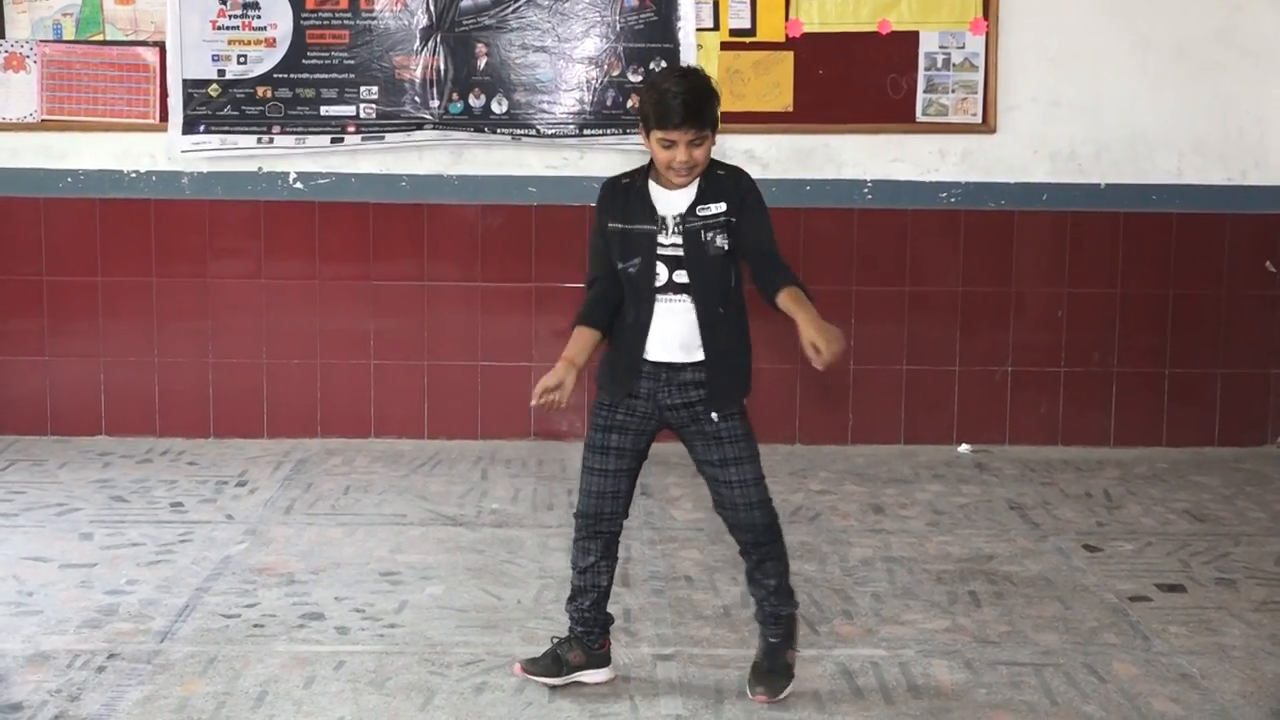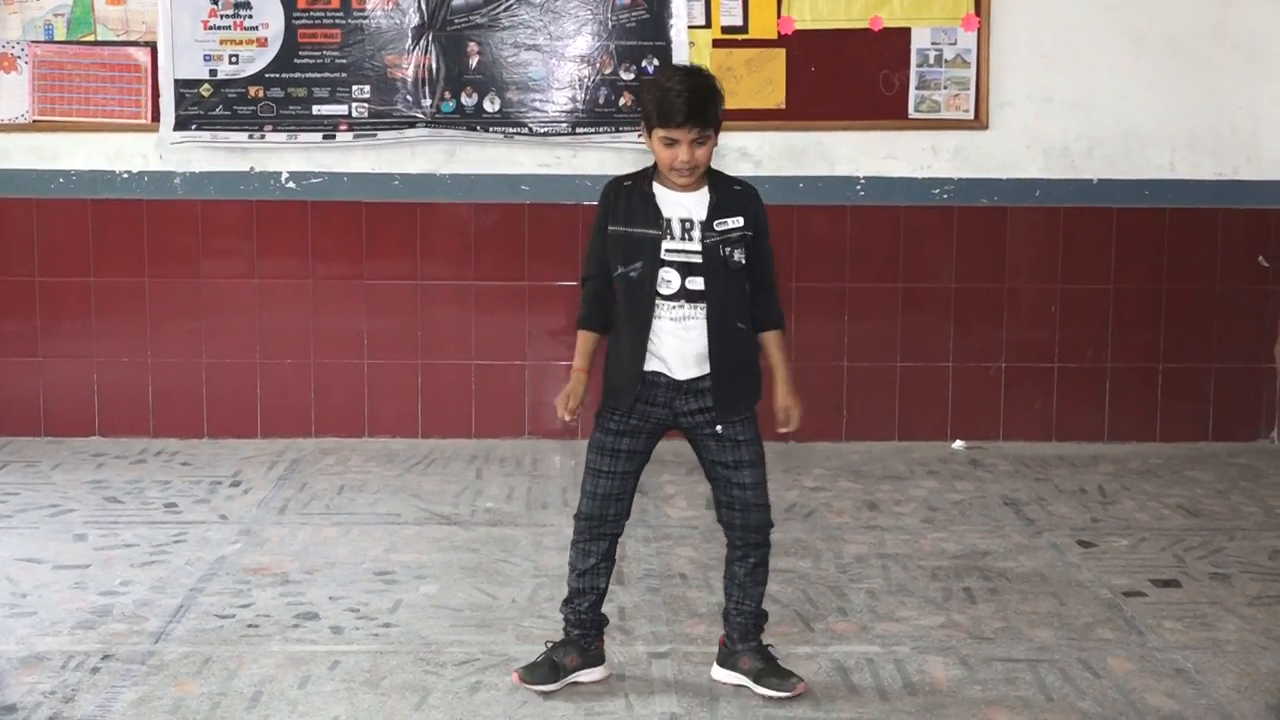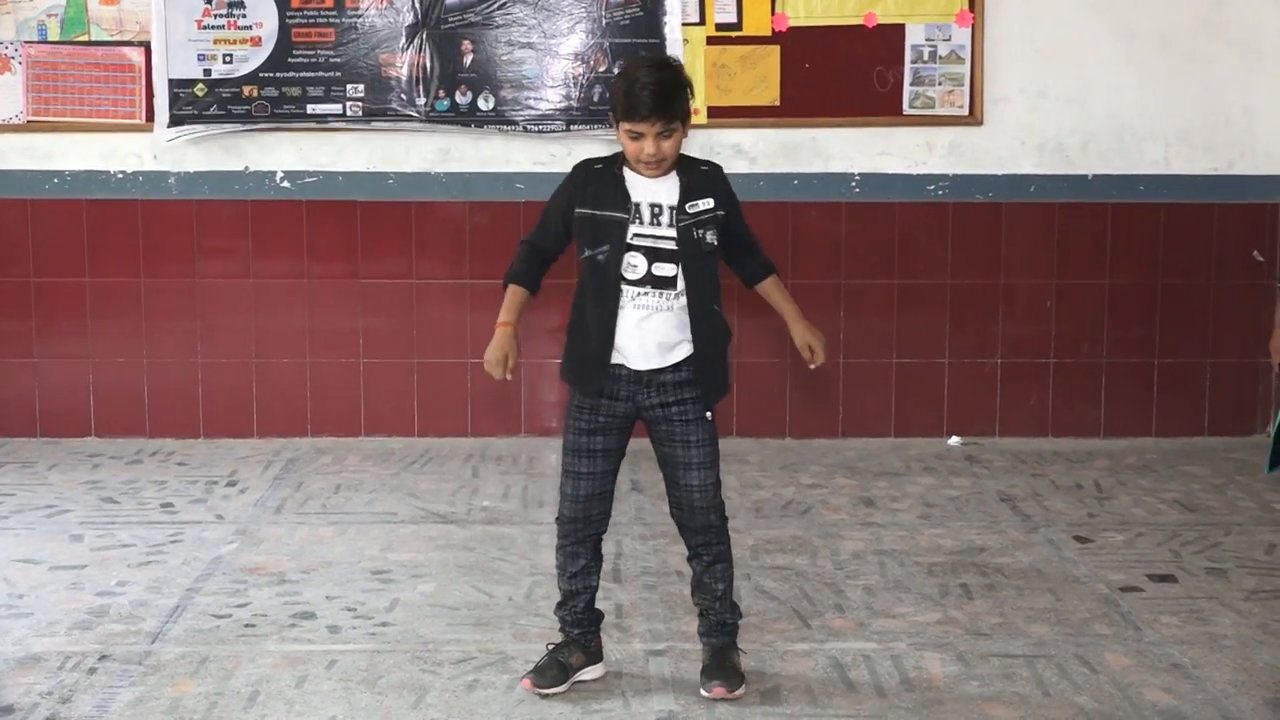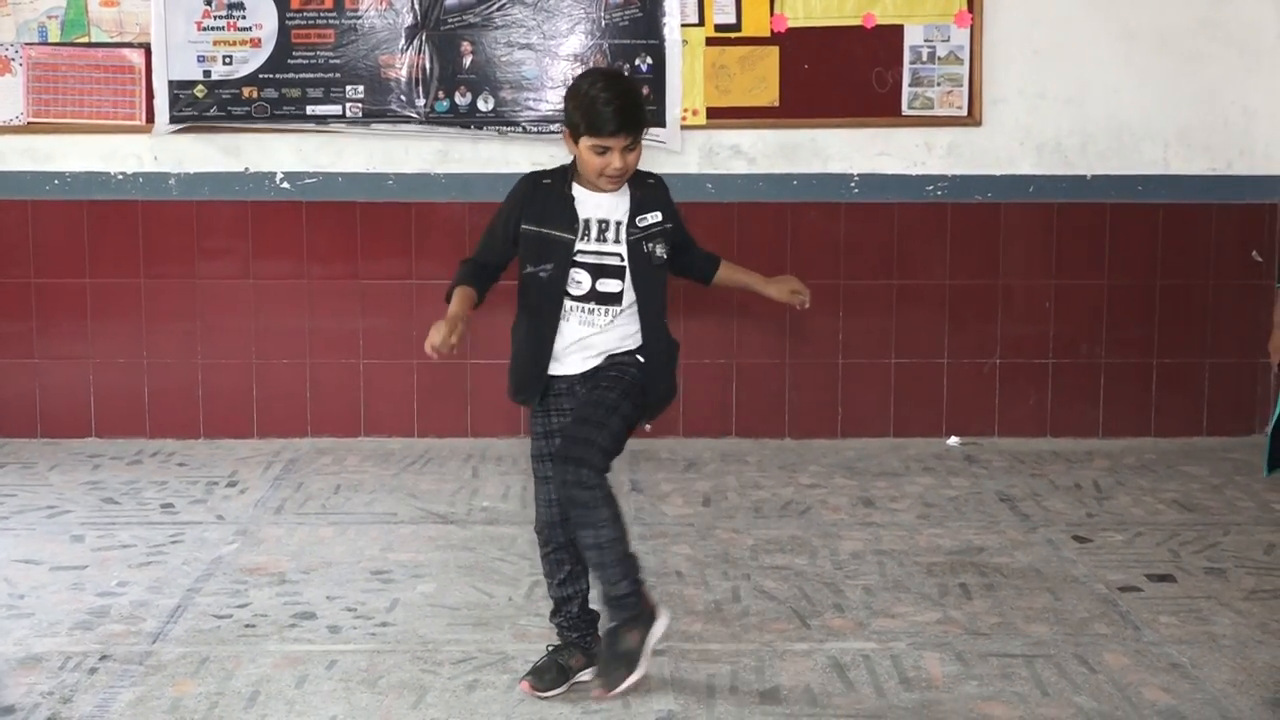
dt=0.4s
person 1, frame 1
left shoulder: (733, 189)
right shoulder: (618, 197)
left elbow: (768, 269)
right elbow: (601, 295)
left wrist: (808, 320)
right wrist: (568, 367)
left hip: (708, 384)
right hip: (629, 381)
left knee: (753, 516)
right knee: (596, 515)
left ankle: (777, 637)
right ankle: (586, 642)
person 1, frame 2
left shoulder: (741, 203)
right shoulder: (620, 199)
left elbow: (762, 298)
right elbow: (598, 295)
left wrist: (782, 381)
right wrist: (578, 375)
left hip: (719, 390)
right hip: (636, 387)
left knee: (750, 521)
right knee: (598, 517)
left ankle: (742, 648)
right ankle: (581, 645)
person 1, frame 3
left shoulder: (708, 185)
right shoulder: (588, 183)
left elbow: (748, 259)
right elbow: (534, 254)
left wrist: (796, 321)
right wrist: (504, 328)
left hip: (682, 379)
right hip: (602, 377)
left knee: (701, 514)
right knee: (579, 514)
left ankle: (720, 642)
right ankle: (579, 642)
person 1, frame 4
left shoulder: (652, 196)
right shoulder: (533, 196)
left elbow: (689, 259)
right elbow: (481, 266)
left wrist: (764, 284)
right wrist: (451, 318)
left hip: (623, 368)
right hip: (552, 381)
left knee: (576, 472)
right knee: (554, 520)
left ankle: (632, 613)
right ankle: (576, 641)
